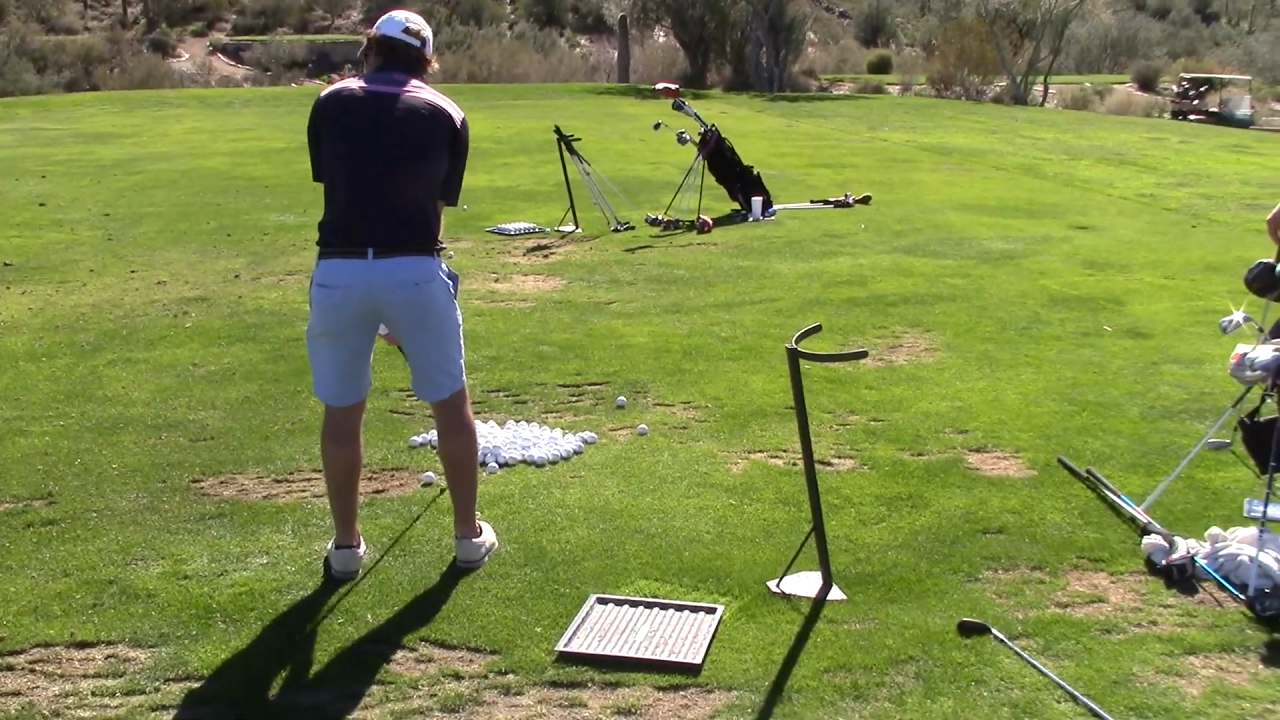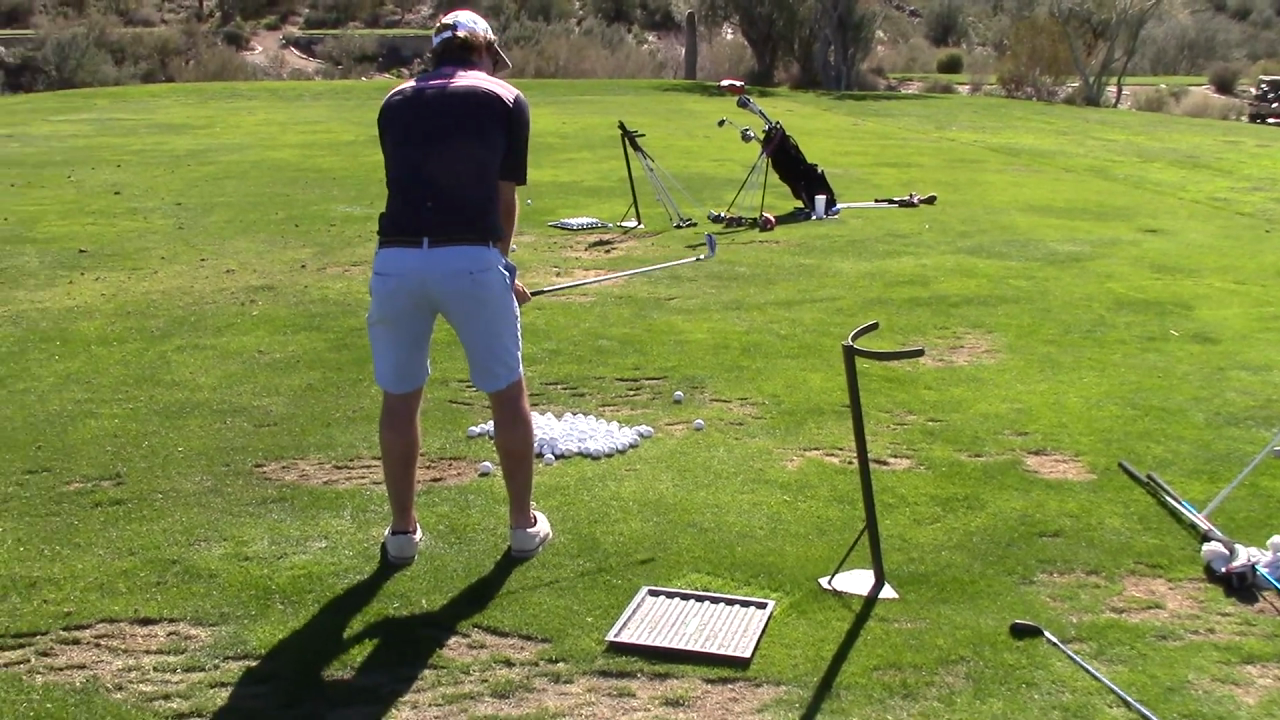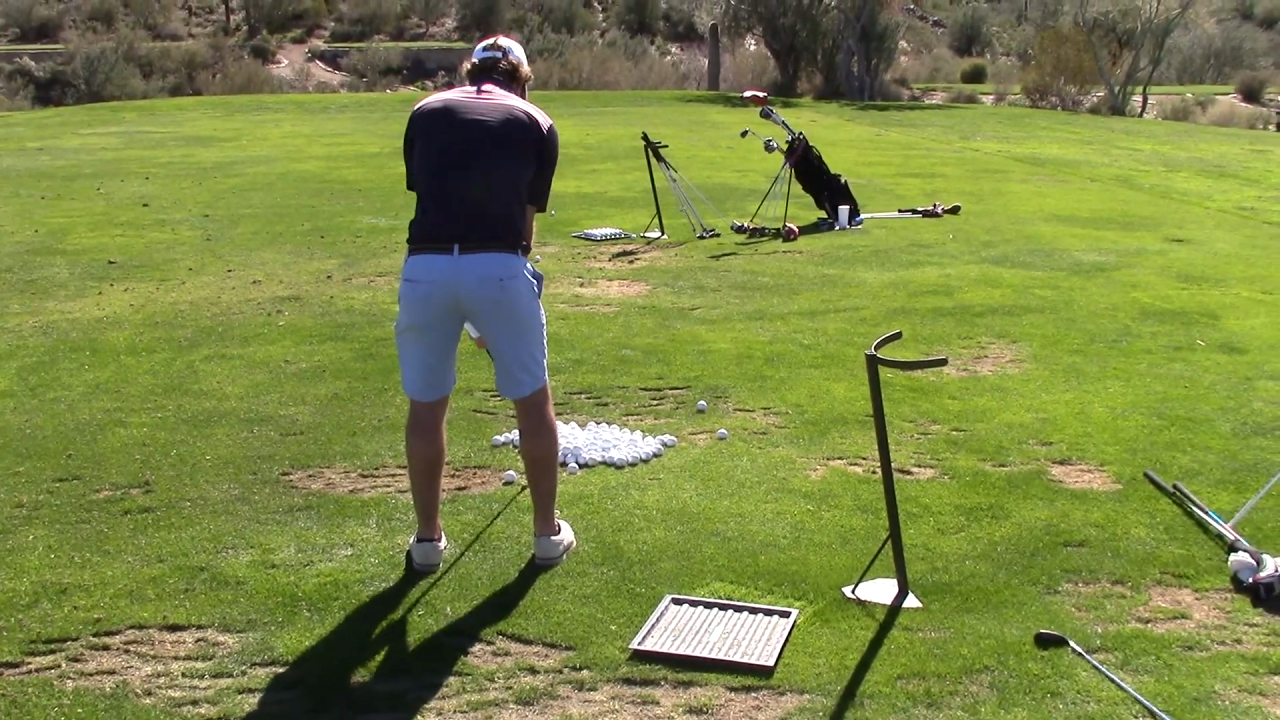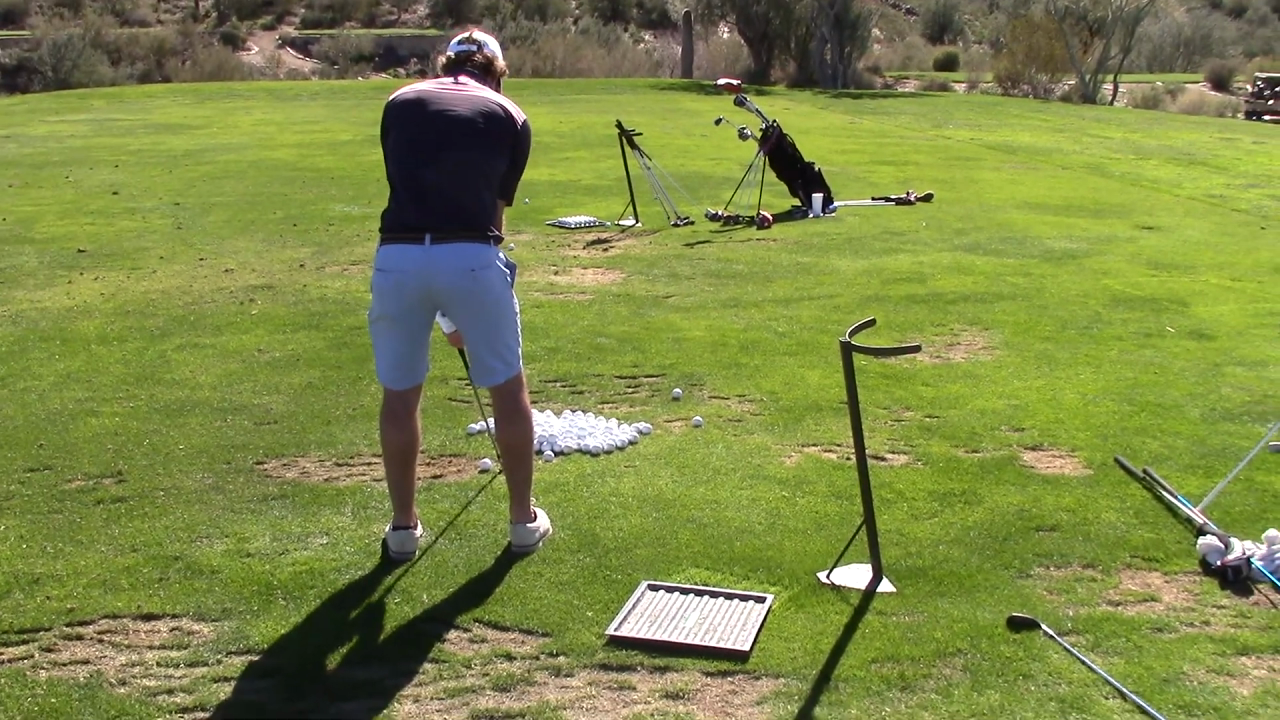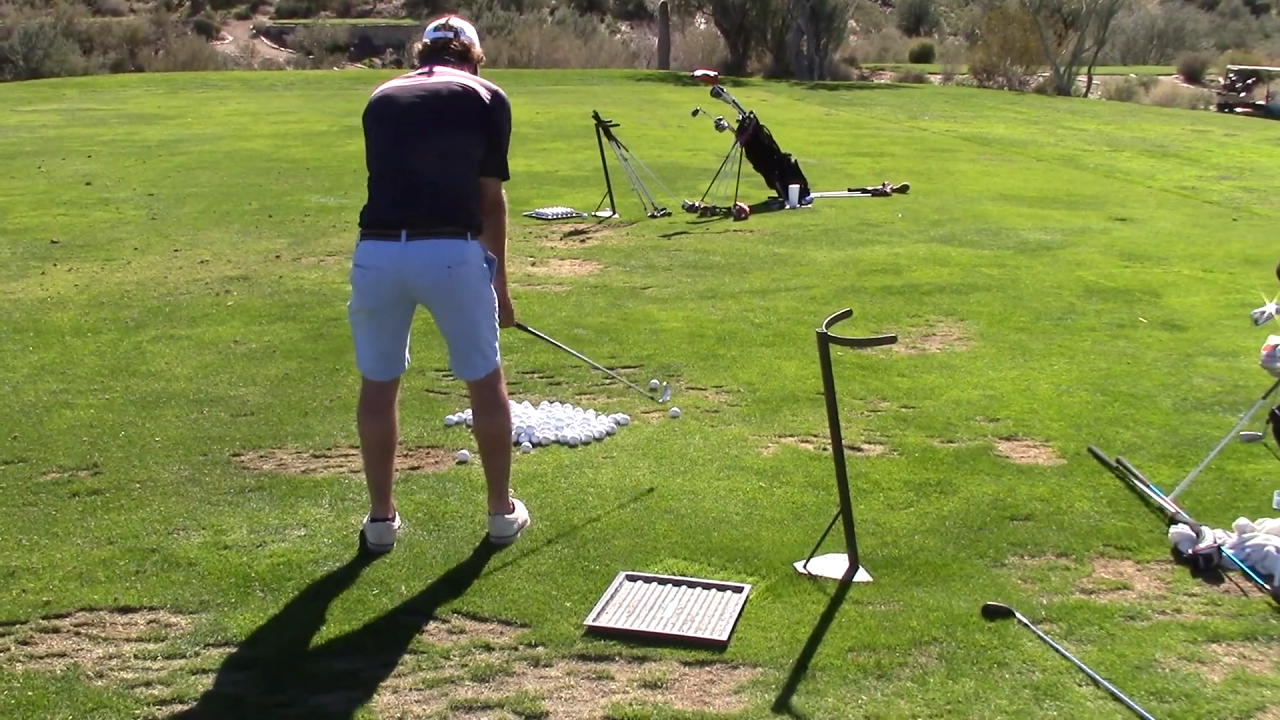
dt=0.5s
person 1, frame 1
left shoulder: (331, 101)
right shoulder: (447, 115)
left elbow: (328, 187)
left hip: (339, 269)
right hip: (414, 269)
left knee: (341, 411)
right knee: (450, 402)
left ankle: (346, 543)
right ankle: (468, 533)
person 1, frame 2
left shoulder: (395, 102)
right shoulder: (505, 99)
right elbow: (504, 200)
right wrist: (499, 265)
left hip: (396, 259)
right hip: (470, 260)
left knee: (399, 399)
right knee: (507, 393)
left ankle: (402, 530)
right ankle: (522, 523)
person 1, frame 3
left shoulder: (425, 112)
right shoulder: (537, 123)
left hip: (426, 266)
right hip: (499, 267)
left knee: (425, 406)
right knee: (532, 401)
left ankle: (427, 538)
right ankle: (547, 531)
person 1, frame 4
left shoulder: (400, 102)
right shoulder: (510, 116)
right wrist: (465, 315)
left hip: (398, 257)
right hip: (471, 258)
left knee: (399, 394)
right knee: (508, 388)
left ankle: (403, 525)
right ankle: (523, 518)
person 1, frame 5
left shoulder: (381, 99)
right shoulder: (485, 96)
right elbow: (489, 203)
right wrist: (500, 290)
left hip: (377, 254)
right hip: (448, 254)
left knee: (378, 386)
right knee: (485, 382)
left ankle: (380, 519)
right ankle: (500, 511)
